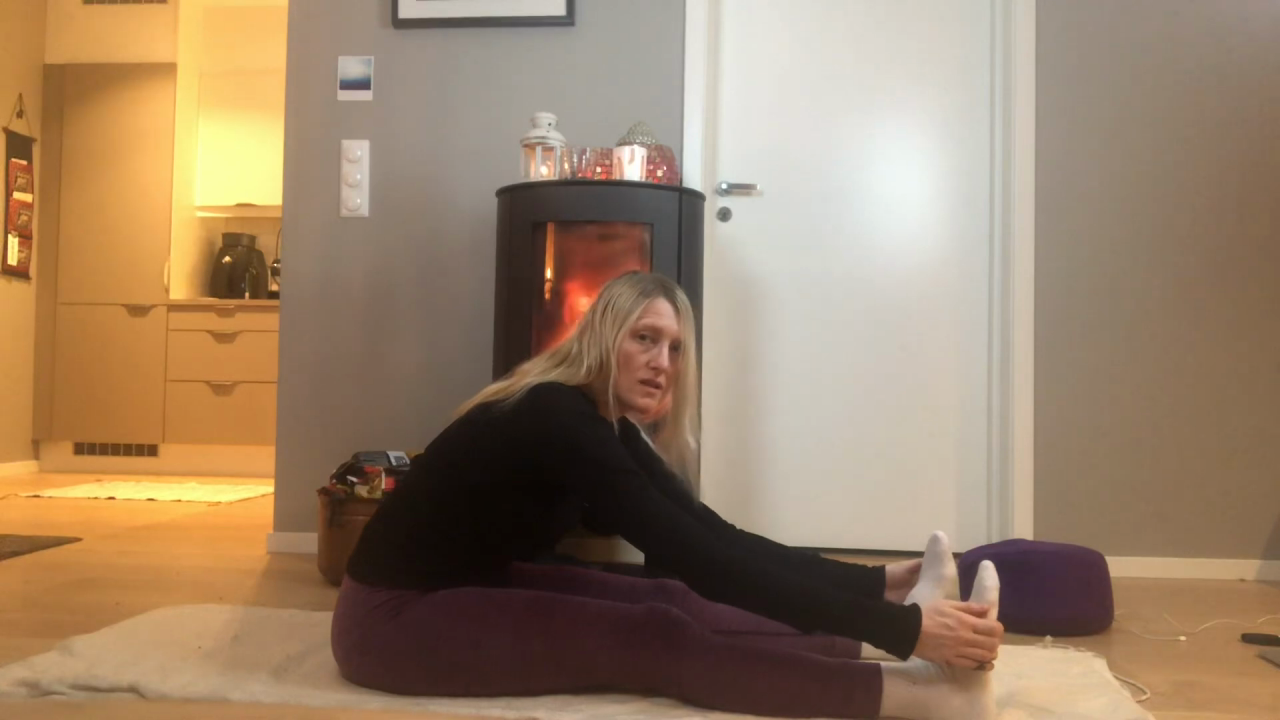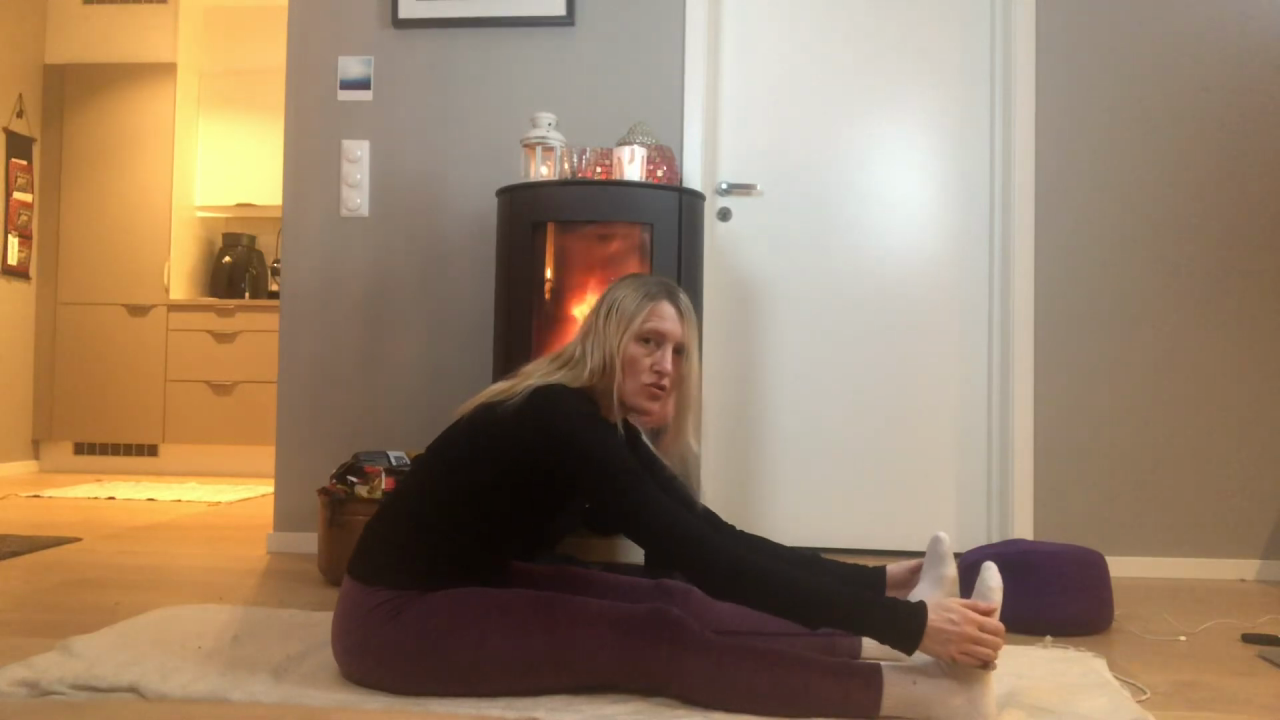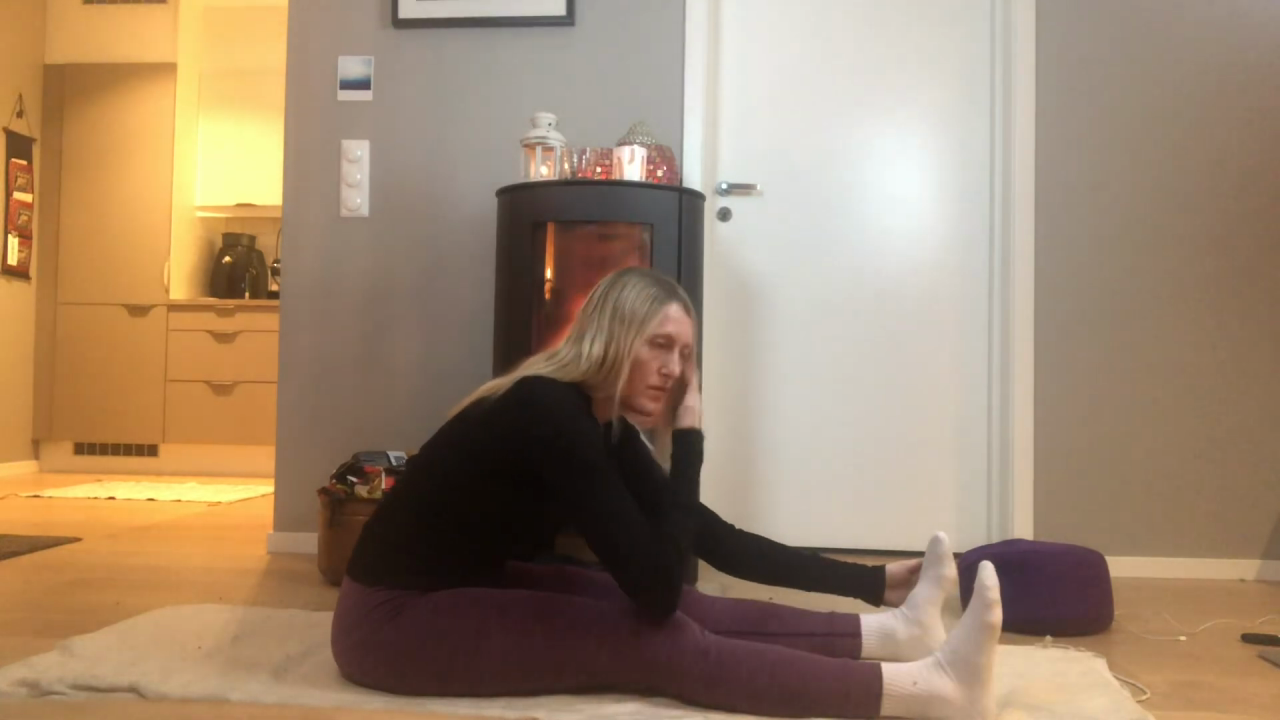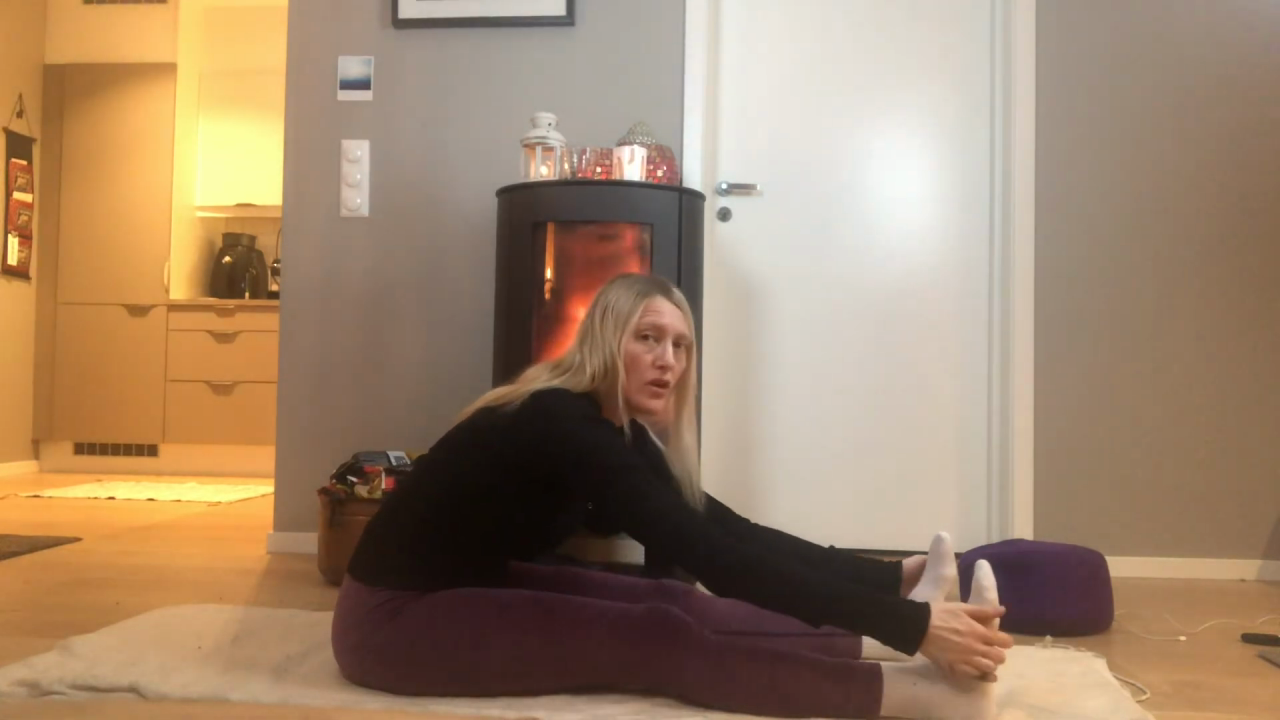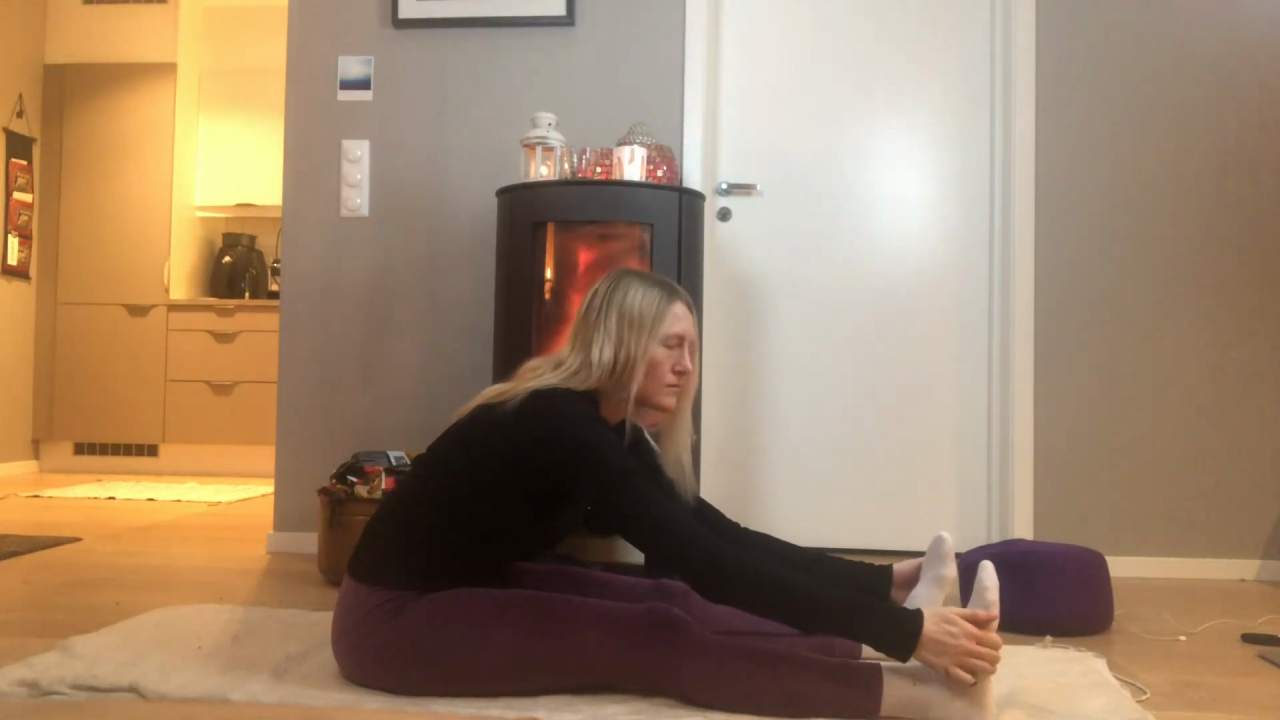
dt=1s
person 1, frame 1
left shoulder: (607, 425)
right shoulder: (558, 420)
left elbow: (719, 538)
right elbow: (706, 566)
left wrist: (878, 585)
right wrist: (900, 629)
left hip: (473, 589)
right hip: (395, 619)
left knee: (666, 603)
right knee: (655, 637)
person 1, frame 2
left shoulder: (608, 427)
right shoulder: (561, 421)
left elbow: (720, 539)
right elbow: (713, 566)
left wrist: (877, 583)
right wrist: (907, 623)
left hip: (473, 588)
right hip: (397, 619)
left knee: (670, 603)
right knee: (658, 637)
left ankle: (888, 652)
person 1, frame 3
left shoulder: (606, 428)
right shoulder: (550, 414)
left elbow: (716, 541)
right elbow: (656, 586)
left wrist: (872, 583)
right wrist: (688, 441)
left hip: (475, 590)
right hip: (395, 621)
left knee: (676, 612)
right knee: (659, 640)
left ankle: (891, 632)
person 1, frame 4
left shoulder: (618, 431)
right shoulder: (564, 425)
left elbow: (736, 535)
right elbow: (720, 564)
left wrist: (892, 580)
right wrist: (911, 626)
left hip: (474, 589)
right hip: (397, 619)
left knee: (669, 604)
right knee: (657, 638)
person 1, frame 5
left shoulder: (613, 429)
right shoulder: (562, 424)
left elbow: (725, 538)
right elbow: (711, 569)
left wrist: (883, 584)
right wrist: (901, 634)
left hip: (476, 590)
right hip: (396, 620)
left knee: (669, 603)
right knee: (656, 637)
